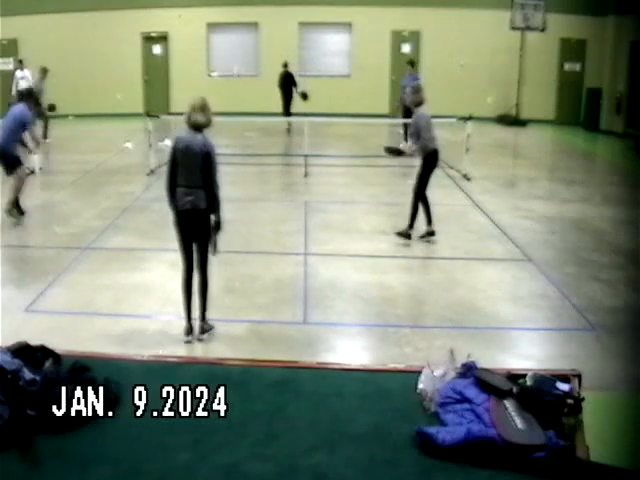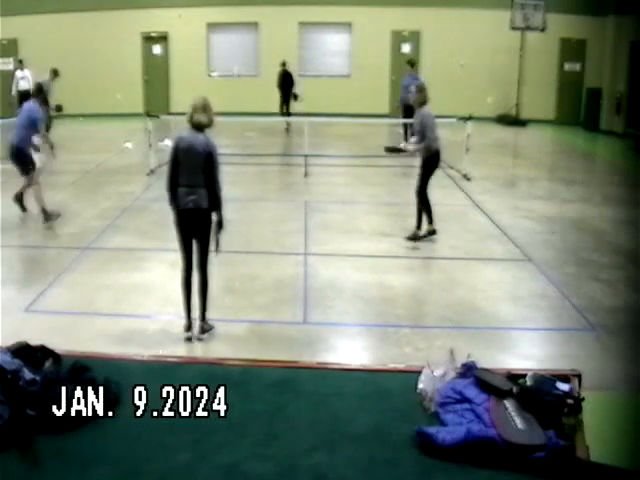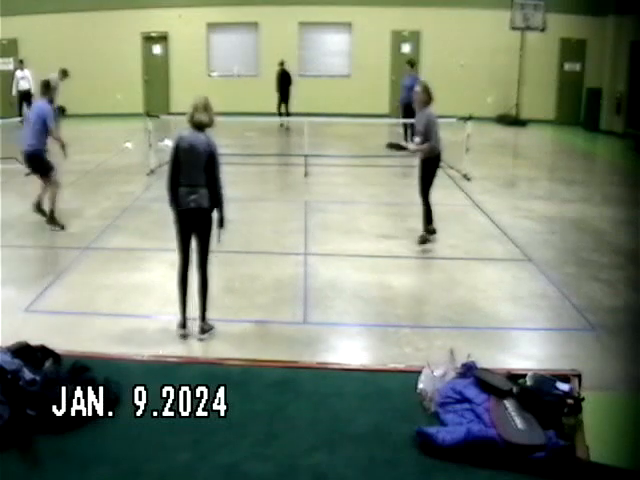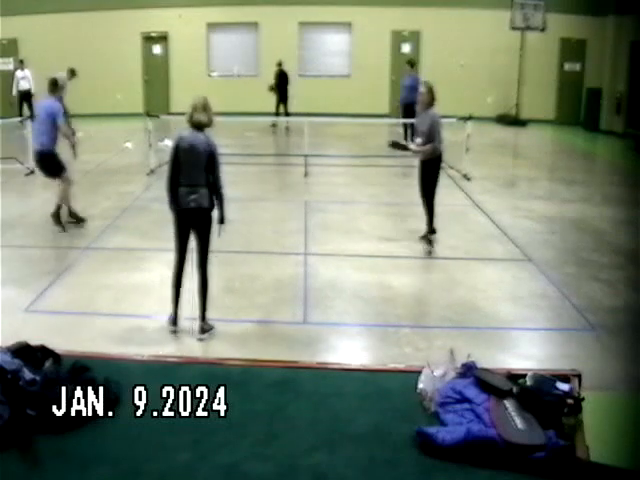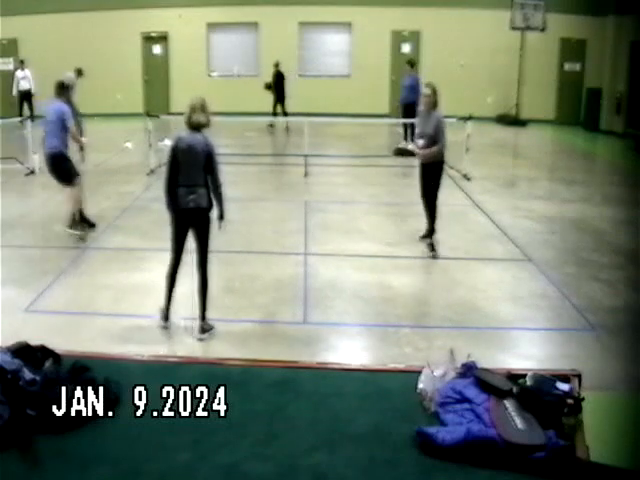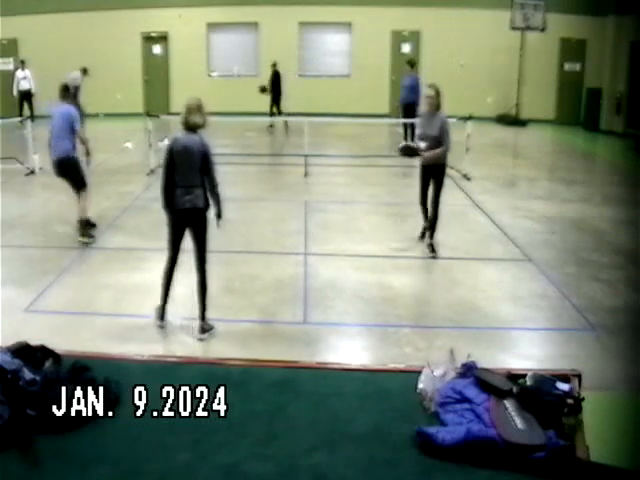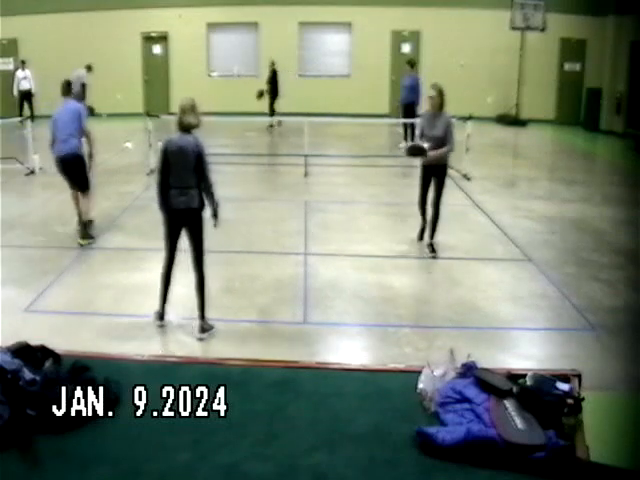
dt=0.1s
person 1, frame 1
left shoulder: (178, 142)
right shoulder: (206, 145)
left elbow: (170, 180)
right elbow: (211, 184)
left wrist: (174, 207)
right wrist: (217, 215)
left hip: (181, 208)
right hip: (200, 208)
left knee: (187, 266)
right knee: (202, 267)
left ankle: (188, 324)
right ankle: (202, 323)
person 1, frame 2
left shoulder: (179, 142)
right shoulder: (208, 145)
left elbow: (171, 179)
right elbow: (213, 183)
left wrist: (174, 206)
right wrist: (219, 214)
left hip: (182, 207)
right hip: (202, 207)
left knee: (186, 265)
right knee: (202, 266)
left ankle: (188, 323)
right ankle: (202, 322)
person 1, frame 3
left shoulder: (180, 141)
right shoulder: (209, 144)
left elbow: (172, 179)
right elbow: (215, 182)
left wrist: (174, 206)
right wrist: (220, 212)
left hip: (182, 207)
right hip: (202, 206)
left knee: (183, 262)
right knee: (202, 265)
left ankle: (183, 319)
right ankle: (202, 323)
person 1, frame 4
left shoulder: (180, 141)
right shoulder: (209, 144)
left elbow: (172, 179)
right elbow: (215, 181)
left wrist: (173, 207)
right wrist: (221, 211)
left hip: (182, 206)
right hip: (202, 206)
left knee: (179, 261)
right knee: (202, 265)
left ankle: (174, 316)
right ankle: (202, 322)
person 1, frame 5
left shoulder: (178, 142)
right shoulder: (206, 144)
left elbow: (170, 180)
right elbow: (214, 180)
left wrist: (170, 208)
right wrist: (220, 208)
left hip: (180, 207)
right hip: (201, 206)
left knee: (175, 259)
right knee: (202, 265)
left ankle: (166, 313)
right ankle: (202, 322)
person 1, frame 6
left shoulder: (174, 144)
right shoulder: (202, 145)
left elbow: (166, 181)
right elbow: (210, 180)
left wrist: (167, 208)
right wrist: (218, 207)
left hip: (177, 207)
right hip: (197, 207)
left knee: (172, 259)
right knee: (200, 265)
left ankle: (162, 311)
right ankle: (202, 322)
person 1, frame 7
left shoulder: (168, 144)
right shoulder: (196, 145)
left elbow: (161, 181)
right elbow: (204, 180)
left wrist: (163, 208)
right wrist: (214, 206)
left hip: (172, 208)
right hip: (193, 207)
left knee: (169, 260)
right knee: (198, 265)
left ankle: (161, 312)
right ankle: (202, 322)
person 2, frame 1
left shoulder: (420, 114)
right shoulder: (420, 112)
left elbow: (426, 141)
left wrist: (412, 150)
right wrist: (411, 145)
left hip: (429, 156)
right hip: (430, 155)
left knee: (417, 192)
right knee: (421, 191)
left ankle: (409, 231)
right ankle: (430, 229)
person 2, frame 2
left shoulder: (425, 114)
right shoulder: (419, 112)
left elbow: (430, 142)
left wrist: (414, 148)
right wrist: (413, 143)
left hip: (431, 156)
right hip: (427, 156)
left knee: (420, 191)
right knee: (422, 192)
left ankle: (417, 231)
right ankle: (431, 227)
person 2, frame 3
left shoulder: (429, 115)
right shoulder: (420, 112)
left elbow: (434, 143)
left wrist: (416, 148)
right wrist: (415, 143)
left hip: (431, 158)
right hip: (425, 157)
left knee: (424, 194)
right knee: (424, 193)
left ankle: (425, 233)
right ankle: (430, 227)
person 2, frame 4
left shoulder: (433, 116)
right shoulder: (420, 113)
left elbow: (437, 143)
left wrist: (419, 149)
right wrist: (416, 142)
left hip: (434, 160)
right hip: (424, 159)
left knee: (429, 196)
right knee: (424, 195)
left ankle: (429, 233)
right ankle: (431, 227)
person 2, frame 5
left shoulder: (438, 117)
right shoulder: (421, 114)
left elbow: (442, 145)
left wrist: (424, 152)
right wrist: (418, 143)
left hip: (436, 163)
right hip: (424, 162)
left knee: (432, 200)
right knee: (424, 197)
left ankle: (430, 239)
right ankle: (430, 228)
person 2, frame 6
left shoulder: (442, 119)
right shoulder: (423, 116)
left elbow: (446, 146)
left wrist: (431, 154)
right wrist: (420, 145)
left hip: (439, 165)
right hip: (425, 164)
left knee: (435, 203)
right knee: (423, 200)
left ankle: (430, 240)
right ankle: (427, 223)
person 2, frame 7
left shoulder: (446, 120)
right shoulder: (424, 117)
left elbow: (451, 146)
left wrist: (436, 153)
left hip: (440, 166)
right hip: (426, 164)
left knee: (436, 204)
right knee: (422, 200)
left ankle: (431, 240)
right ankle: (423, 224)
person 3, frame 1
left shoulder: (16, 109)
right shoulder: (26, 112)
right elbow: (32, 135)
left wrist: (25, 145)
right wrist: (37, 143)
left knee: (22, 173)
right knee: (19, 175)
left ankle: (15, 202)
person 3, frame 2
left shoulder: (28, 106)
right shoulder: (36, 110)
right elbow: (42, 135)
left wrist: (33, 145)
right wrist: (51, 145)
left hip: (21, 147)
right hip: (19, 148)
left knee: (33, 177)
right knee: (35, 180)
left ankle: (19, 196)
right ankle: (45, 214)
person 3, frame 3
left shoulder: (35, 106)
right shoulder: (47, 108)
right elbow: (54, 132)
left wrist: (44, 147)
right wrist: (63, 144)
left hip: (29, 151)
right hip: (35, 152)
left knee: (49, 181)
right knee: (54, 183)
left ankle: (38, 204)
right ankle: (52, 217)
person 3, frame 4
left shoulder: (41, 105)
right shoulder: (55, 106)
right elbow: (63, 129)
right wrist: (72, 141)
left hip: (39, 150)
right hip: (46, 151)
left knee: (64, 180)
right knee: (65, 179)
left ankle: (69, 212)
right ankle: (57, 213)
person 3, frame 5
left shoulder: (49, 109)
right shoulder: (64, 109)
right elbow: (72, 132)
right wrist: (81, 143)
left hip: (50, 155)
right hip: (58, 154)
left knee: (74, 183)
right knee: (76, 183)
left ankle: (79, 218)
right ankle: (73, 222)
person 3, frame 6
left shoulder: (55, 112)
right shoulder: (71, 111)
left elbow: (51, 140)
right elbow: (80, 135)
right wrist: (88, 148)
left hip: (56, 159)
right hip: (67, 157)
left knee: (79, 189)
right knee: (83, 192)
left ankle: (84, 222)
right ankle: (83, 230)
person 3, frame 7
left shoulder: (57, 112)
right shoulder: (78, 107)
left elbow: (52, 140)
right elbow: (86, 131)
right wrist: (91, 150)
left hip: (60, 157)
right hip: (74, 154)
left knee: (75, 188)
right knee: (85, 193)
left ankle: (82, 220)
right ankle: (83, 232)
